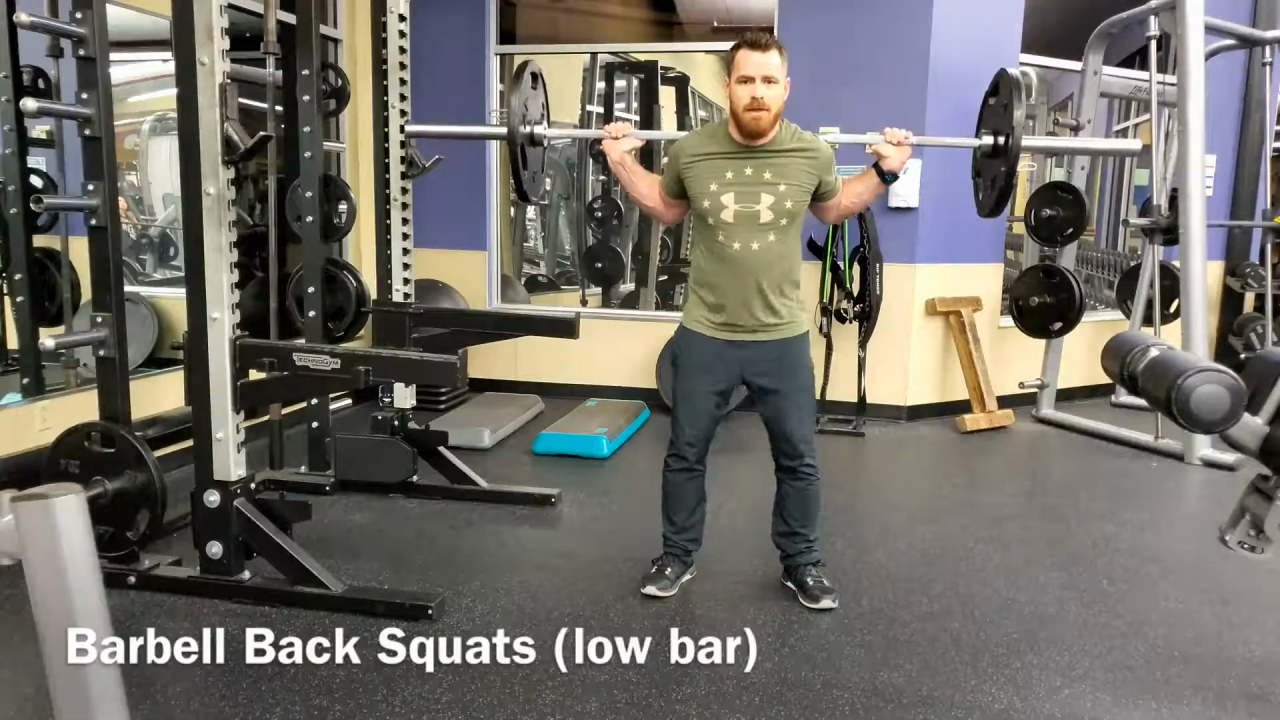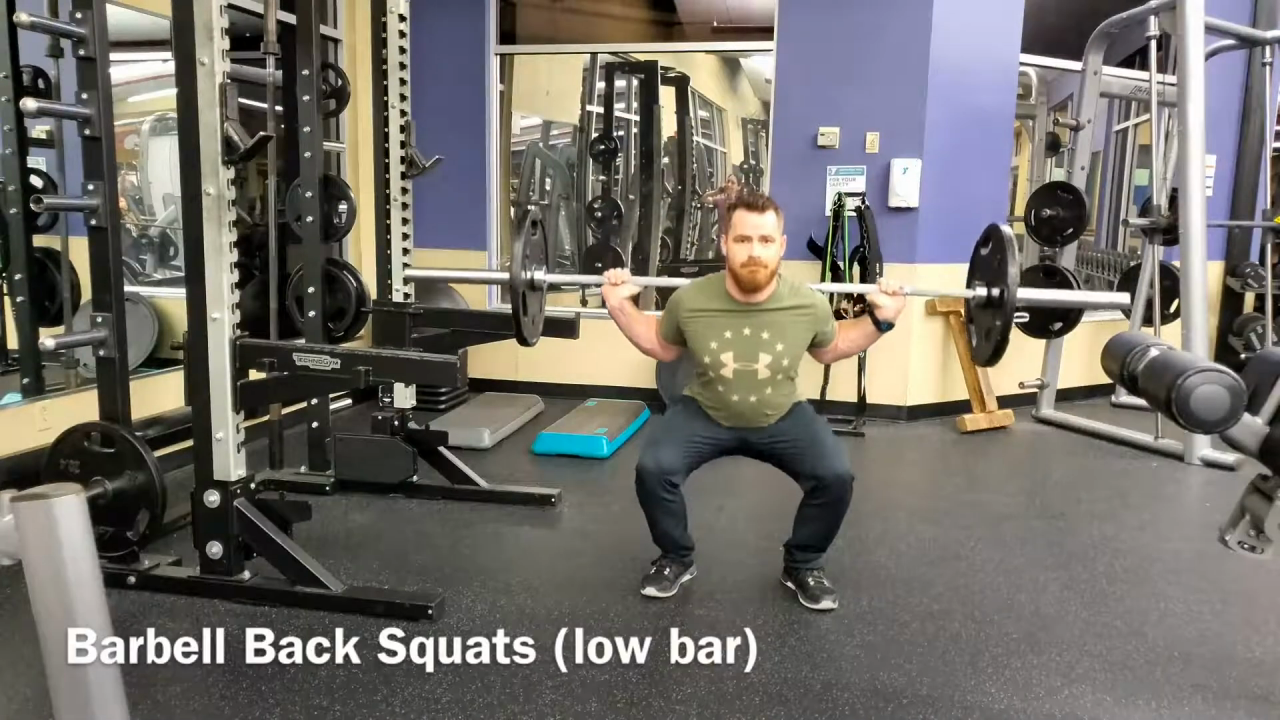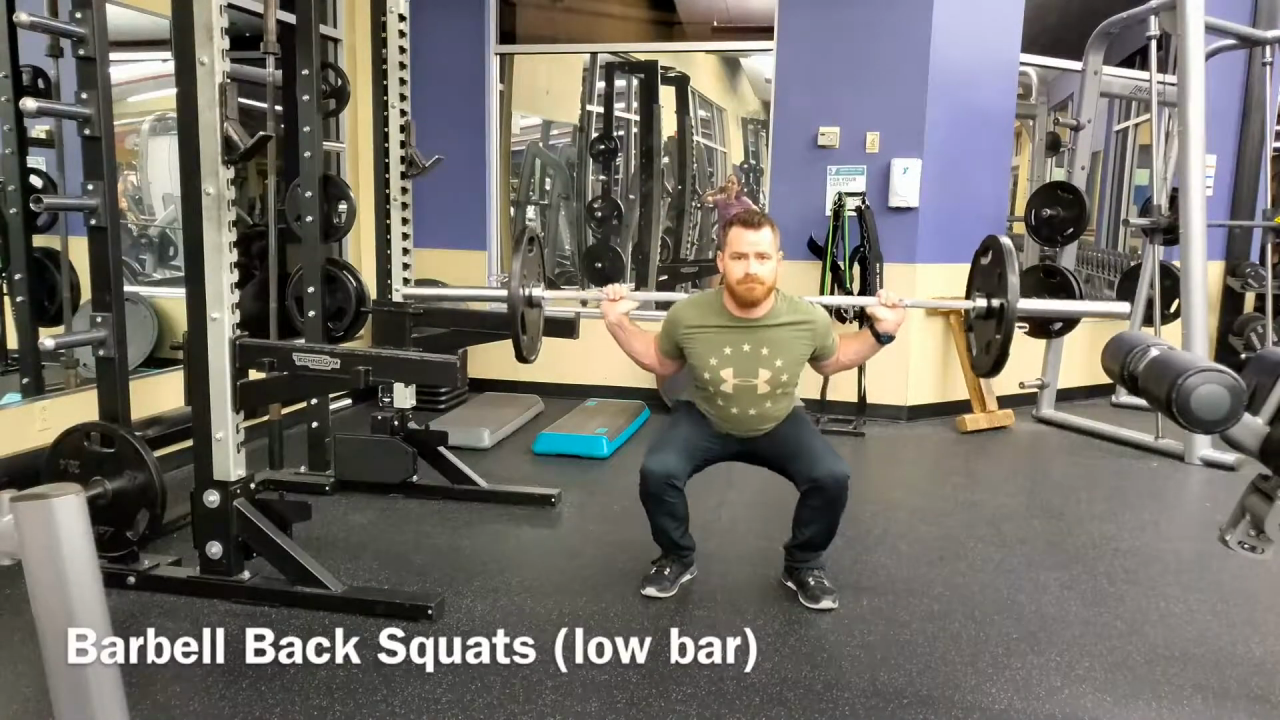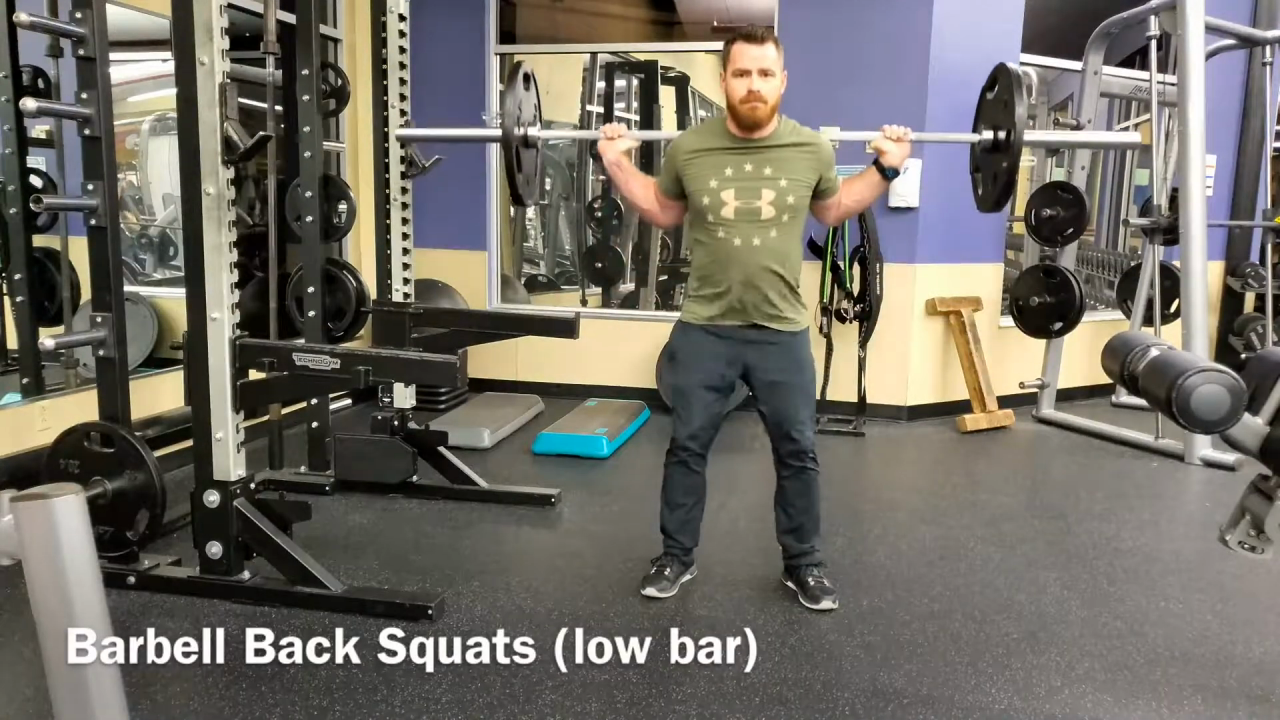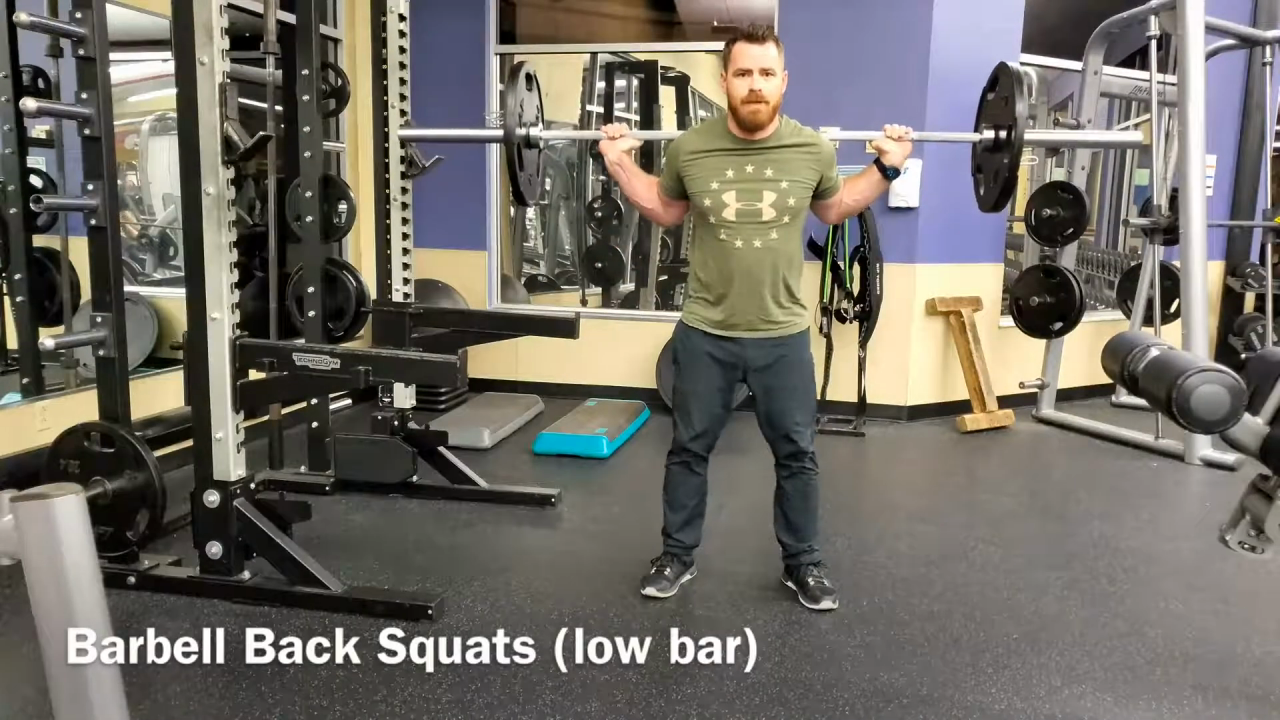
dt=1s
person 1, frame 1
left shoulder: (813, 154)
right shoulder: (690, 151)
left elbow: (833, 208)
right elbow: (666, 207)
left wrist: (884, 172)
right wrist: (621, 162)
left hip: (782, 336)
right hip: (706, 334)
left knee: (797, 455)
right knee: (686, 450)
left ankle: (801, 563)
right ankle: (677, 557)
person 1, frame 2
left shoulder: (809, 305)
right shoulder: (689, 301)
left elbow: (831, 348)
right elbow: (663, 347)
left wrist: (879, 320)
right wrist: (620, 307)
left hip: (782, 418)
right hip: (704, 415)
left knee: (836, 476)
right knee: (653, 469)
left ankle: (802, 566)
right ankle: (676, 559)
person 1, frame 3
left shoulder: (808, 319)
right shoulder: (687, 316)
left elbow: (832, 360)
right elbow: (661, 362)
left wrist: (880, 332)
right wrist: (618, 322)
left hip: (779, 423)
right hip: (704, 420)
left knee: (832, 477)
right knee: (657, 472)
left ankle: (803, 566)
right ankle: (677, 559)
person 1, frame 4
left shoulder: (812, 149)
right shoulder: (687, 148)
left elbow: (832, 210)
right elbow: (663, 212)
left wrist: (885, 169)
right wrist: (617, 165)
left hip: (782, 331)
right hip: (703, 329)
left knee: (797, 451)
right knee: (687, 446)
left ankle: (802, 565)
right ankle: (677, 557)
person 1, frame 5
left shoulder: (814, 150)
right shoulder: (688, 149)
left elbow: (832, 207)
right elbow: (666, 210)
left wrist: (886, 168)
right wrist: (619, 165)
left hip: (782, 334)
right hip: (706, 331)
left knee: (795, 451)
right knee: (690, 446)
left ankle: (802, 564)
right ankle: (677, 556)
